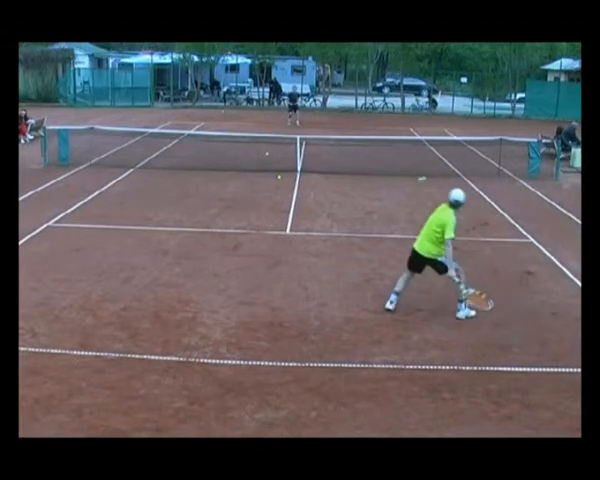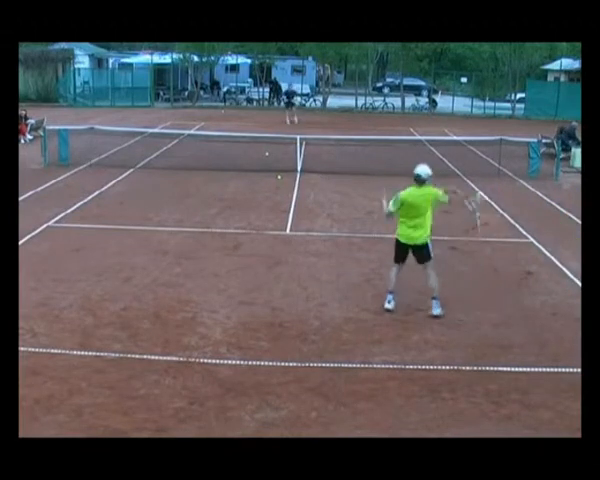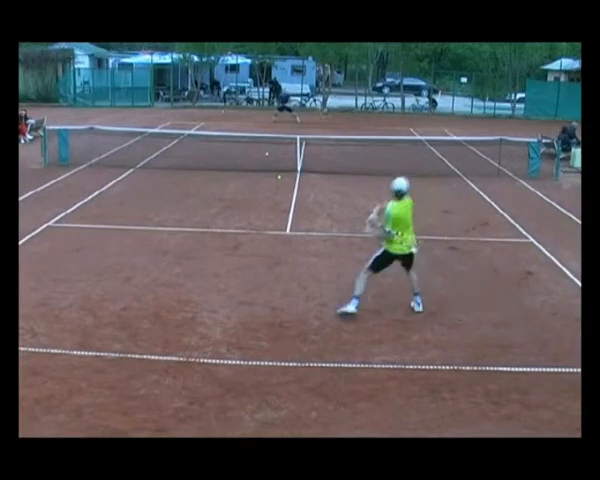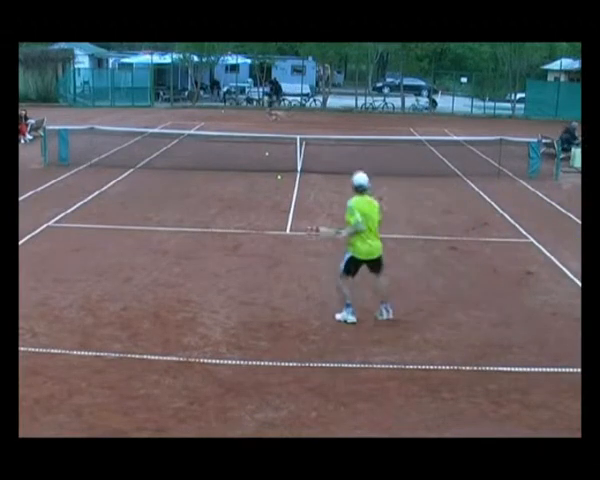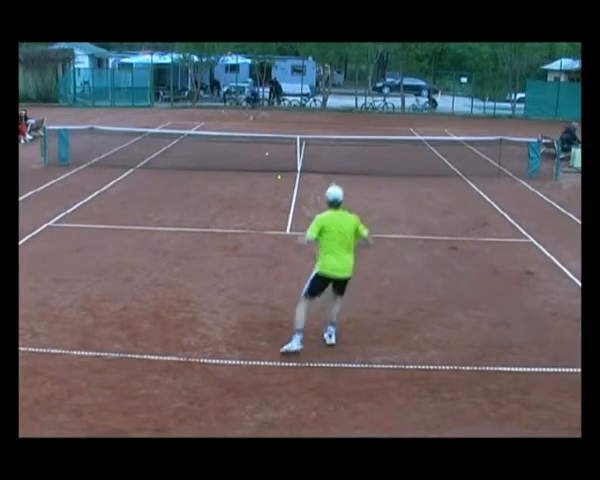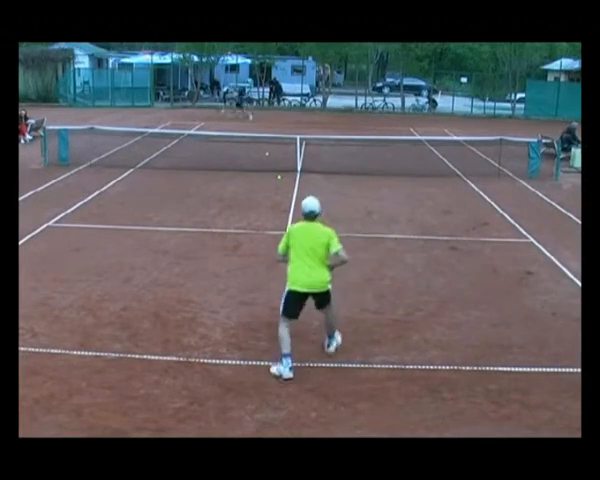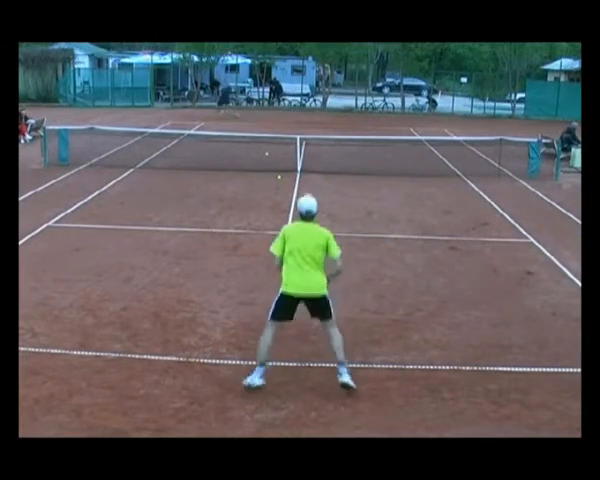
dt=0.3s
person 1, frame 1
left shoulder: (443, 207)
right shoulder: (450, 219)
right elbow: (448, 245)
right wrist: (451, 269)
left hip: (418, 248)
right hip: (433, 253)
left knee: (408, 274)
right knee: (459, 273)
left ankle: (392, 301)
right ankle: (462, 308)
person 1, frame 2
left shoulder: (403, 195)
right shoulder: (433, 193)
left elbow: (388, 214)
right elbow: (445, 200)
left wrist: (385, 206)
right wrist: (453, 191)
left hip: (402, 237)
right hip: (421, 239)
left knee: (397, 266)
right knee: (429, 269)
left ankle: (389, 300)
right ankle: (436, 305)
person 1, frame 3
left shoulder: (390, 210)
right shoulder: (408, 201)
left elbow: (385, 236)
left wrist: (373, 229)
right wrist: (375, 214)
left hip: (392, 248)
right hip: (408, 247)
left knee: (365, 273)
right knee: (410, 270)
left ankle: (353, 305)
right ankle: (418, 302)
person 1, frame 4
left shoulder: (352, 203)
right shoulder: (374, 203)
left elbow: (359, 226)
left wrist: (345, 234)
left hip: (357, 251)
right hip: (374, 250)
left knee: (344, 279)
right knee: (379, 275)
left ankle: (349, 312)
right ankle: (385, 308)
person 1, frame 5
left shoulder: (321, 219)
right shoulder: (353, 219)
left elbow: (307, 241)
right elbow: (368, 241)
left wrist: (303, 240)
left hip: (326, 268)
right hip: (345, 270)
left knee: (304, 302)
right knee: (338, 297)
left ankle: (297, 340)
right ankle: (331, 333)
person 1, frame 6
left shoulder: (292, 230)
right shoulder: (327, 233)
left elbow: (281, 257)
right elbow: (343, 258)
right wrist: (329, 266)
left hip: (296, 284)
right hip: (321, 283)
left knee: (283, 323)
right knee: (327, 308)
left ankle: (286, 365)
right ankle: (331, 340)
person 1, frame 7
left shoulder: (287, 230)
right shoulder: (325, 234)
left elbow: (277, 262)
right elbow: (338, 266)
right wrist: (327, 278)
left hip: (290, 288)
right hip: (317, 289)
left knee: (270, 327)
right knee: (331, 327)
left ankle: (258, 374)
right ankle: (343, 372)
